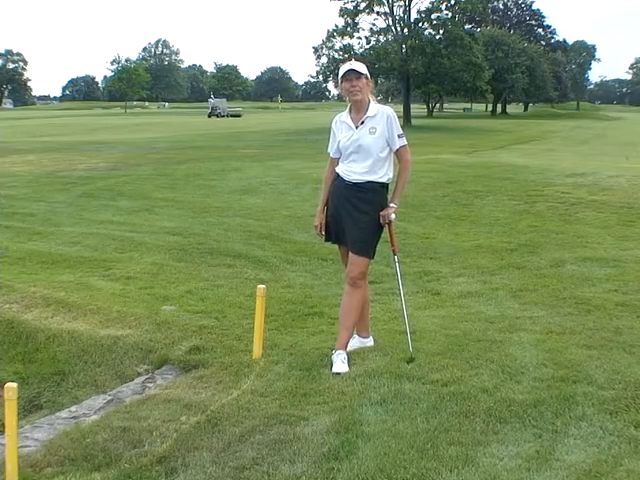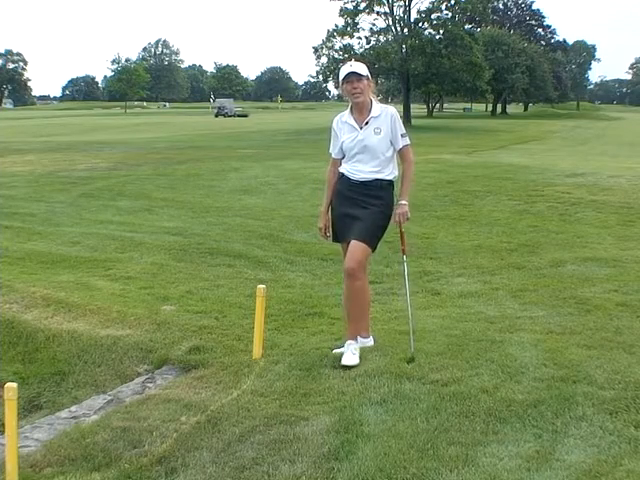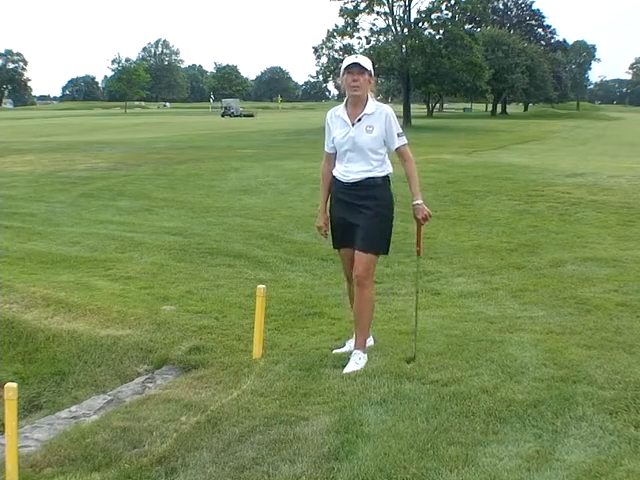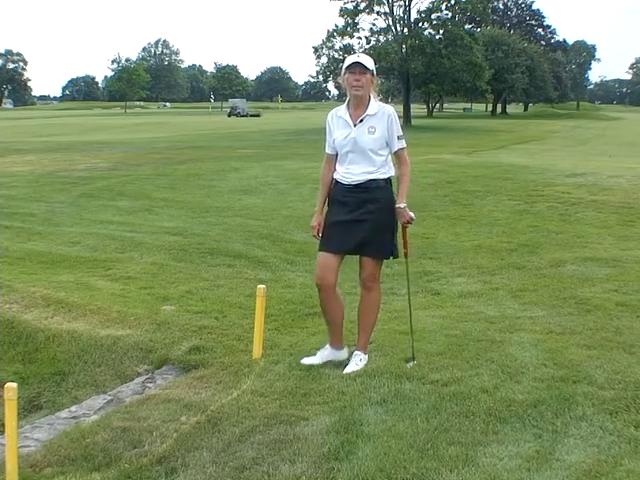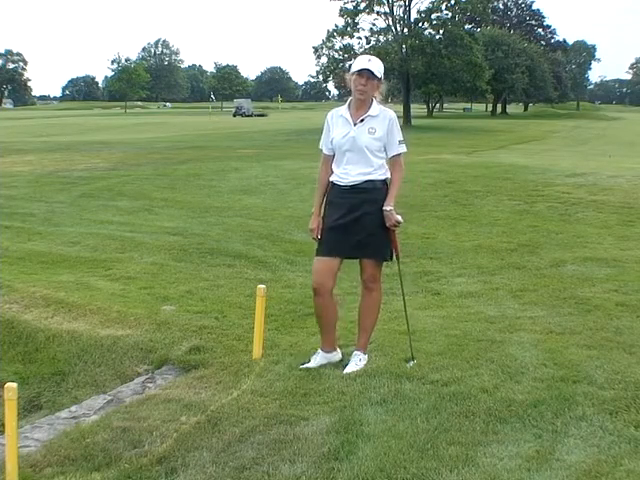
dt=0.5s
person 1, frame 1
left shoulder: (386, 115)
right shoulder: (338, 121)
left elbow: (405, 160)
left wrist: (394, 203)
right wrist: (321, 208)
left hip: (371, 198)
right hip: (341, 196)
left knee: (354, 276)
right knee: (354, 273)
left ankle: (340, 350)
right ankle: (363, 335)
person 1, frame 2
left shoulder: (389, 115)
right shoulder: (339, 122)
left elbow: (408, 159)
right elbow: (334, 167)
left wrist: (403, 201)
right wrist: (324, 210)
left hip: (377, 196)
right hip: (345, 195)
left knee: (353, 267)
right knee: (355, 269)
left ankle: (353, 339)
right ankle: (363, 334)
person 1, frame 3
left shoulder: (383, 113)
right shoulder: (333, 116)
left elbow: (406, 157)
right elbow: (328, 164)
left wrist: (417, 200)
right wrist: (322, 208)
left hip: (374, 196)
right hip: (342, 197)
left knee: (362, 276)
right knee: (350, 275)
left ankle: (360, 349)
right ankle: (363, 334)
person 1, frame 4
left shoulder: (386, 114)
right shoulder: (334, 117)
left elbow: (403, 161)
right elbow: (329, 165)
left wrist: (401, 203)
right wrist: (319, 210)
left hip: (376, 199)
right hip: (342, 200)
left knee: (369, 280)
right knee: (323, 278)
left ankle: (361, 350)
right ankle: (335, 347)
person 1, frame 5
left shoulder: (387, 118)
right shoulder: (333, 117)
left elbow: (397, 167)
right elbow: (326, 167)
left wrist: (389, 206)
right wrist: (316, 212)
left hip: (372, 200)
right hip: (338, 201)
left knee: (370, 281)
right knee: (320, 284)
left ankle: (360, 351)
right ankle: (328, 349)
